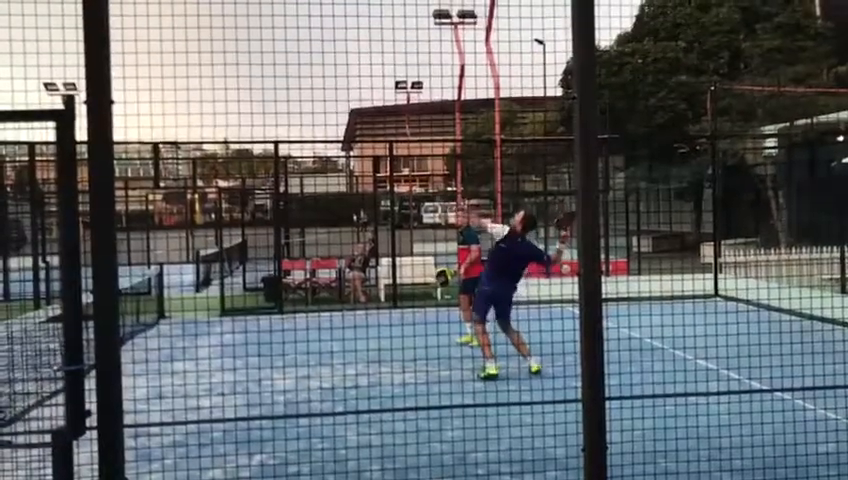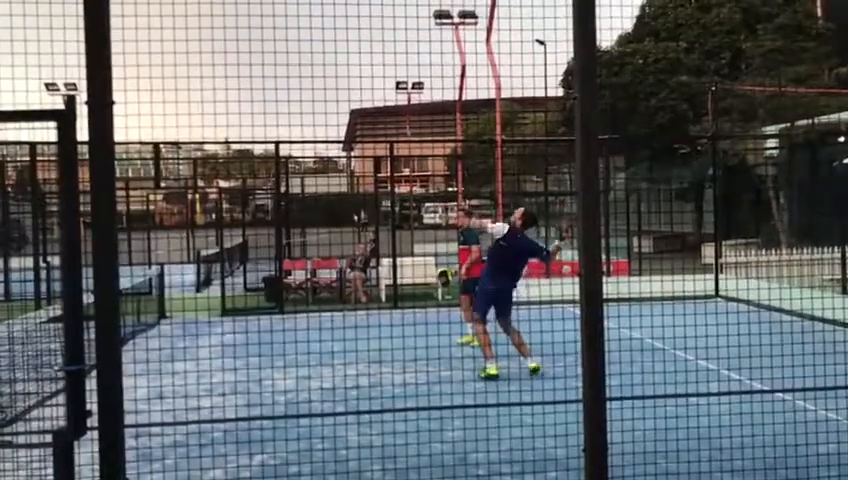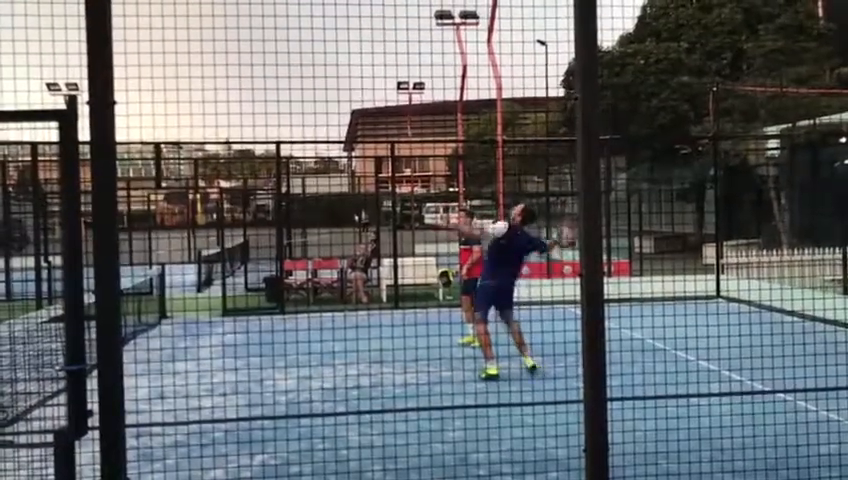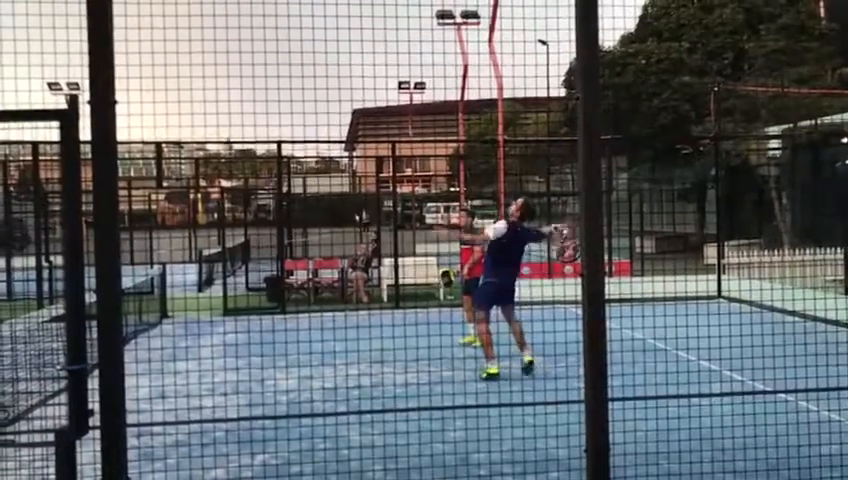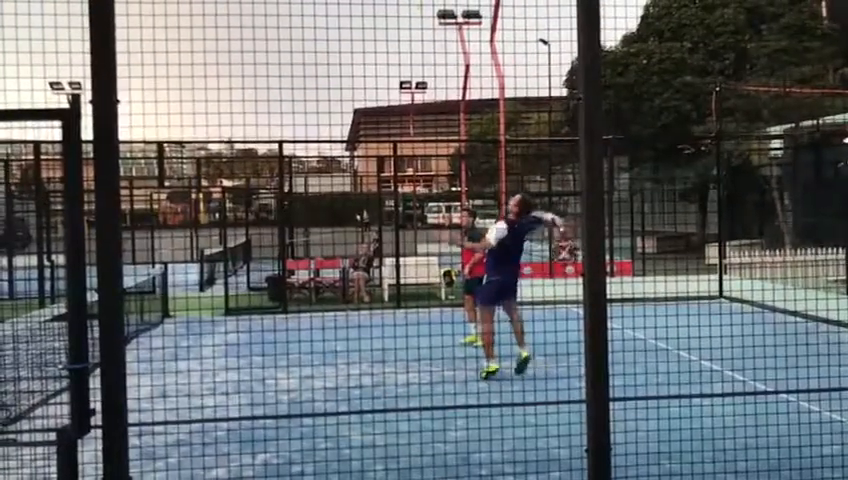
dt=0.2s
person 1, frame 1
left shoulder: (505, 233)
right shoulder: (530, 248)
left elbow: (482, 223)
right elbow: (551, 262)
right wrist: (560, 247)
left hip: (487, 287)
right hip: (507, 290)
left knee: (479, 322)
right knee: (506, 326)
left ankle: (490, 366)
right ankle: (532, 362)
person 1, frame 2
left shoulder: (505, 230)
right shoulder: (529, 244)
left elbow: (480, 225)
right elbow: (549, 256)
right wrist: (559, 243)
left hip: (488, 284)
right hip: (507, 287)
left knee: (479, 322)
right knee: (507, 324)
left ankle: (491, 366)
right ankle: (530, 361)
person 1, frame 3
left shoulder: (506, 229)
right shoulder: (529, 240)
left elbow: (479, 233)
right elbow: (547, 247)
left wrist: (458, 226)
left hip: (489, 282)
right hip: (508, 284)
left knee: (480, 322)
right knee: (509, 320)
left ankle: (491, 367)
right ankle: (528, 359)
person 1, frame 4
left shoulder: (503, 226)
right shoulder: (527, 232)
left elbow: (480, 238)
right elbow: (548, 231)
left hip: (491, 279)
right hip: (509, 279)
left knee: (482, 320)
right knee: (510, 316)
left ankle: (491, 366)
right ankle: (526, 355)
person 1, frame 5
left shoulder: (503, 226)
right shoulder: (526, 223)
left elbow: (483, 246)
right elbow: (552, 218)
left wrist: (460, 243)
left hip: (494, 276)
right hip: (511, 274)
left knee: (486, 319)
right knee: (512, 311)
left ankle: (490, 364)
right ankle: (523, 351)
person 2, frame 1
left shoulder: (470, 233)
right shoulder: (461, 233)
left elbow: (475, 253)
left wrist: (464, 266)
right wrist: (460, 268)
left hip: (474, 274)
right hip: (466, 274)
right knee: (464, 303)
right ankle: (470, 334)
person 2, frame 2
left shoulder: (471, 233)
right shoulder: (461, 233)
left elbow: (475, 253)
left wrist: (465, 266)
right wrist: (460, 268)
left hip: (475, 274)
right hip: (466, 274)
right knee: (464, 303)
right ankle: (471, 334)
person 2, frame 3
right shoulder: (462, 234)
left elbow: (477, 253)
left wrist: (466, 266)
right wrist: (462, 268)
left hip: (476, 274)
right hip: (467, 274)
right knee: (465, 303)
right ankle: (472, 335)
person 2, frame 4
left shoulder: (474, 233)
right shoulder: (464, 233)
left elbow: (478, 253)
left wrist: (467, 266)
right wrist: (463, 268)
left hip: (477, 274)
right hip: (468, 274)
right knee: (466, 303)
right ankle: (473, 334)
person 2, frame 5
left shoulder: (476, 233)
right shoulder: (465, 233)
left elbow: (480, 253)
left wrist: (469, 266)
right wrist: (464, 267)
left hip: (478, 274)
right hip: (469, 274)
right knee: (468, 302)
right ankle: (474, 334)
